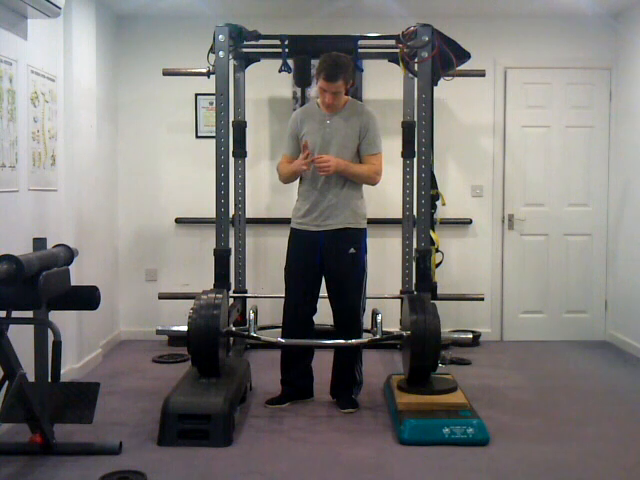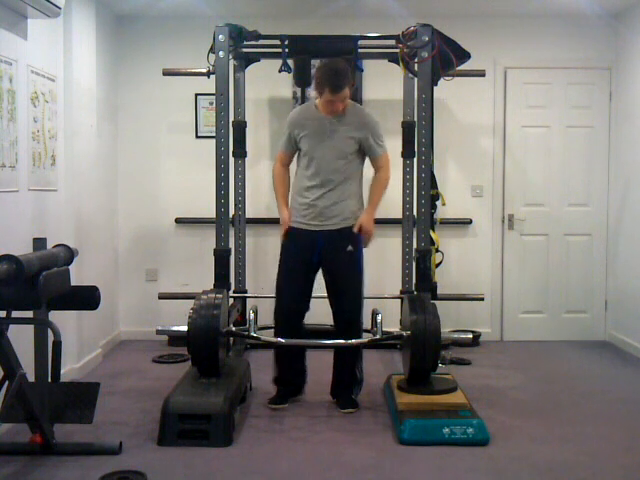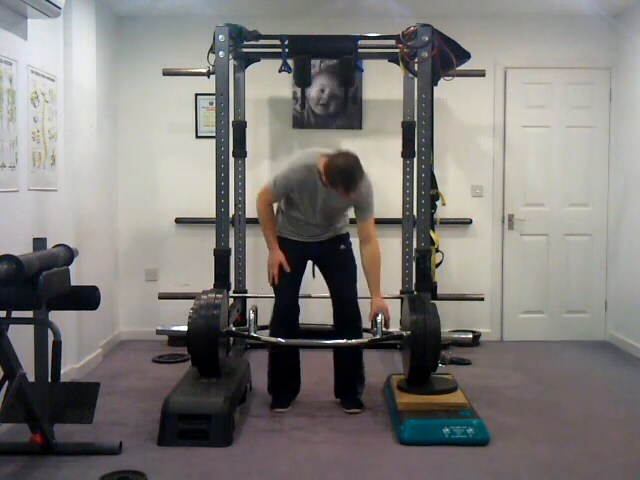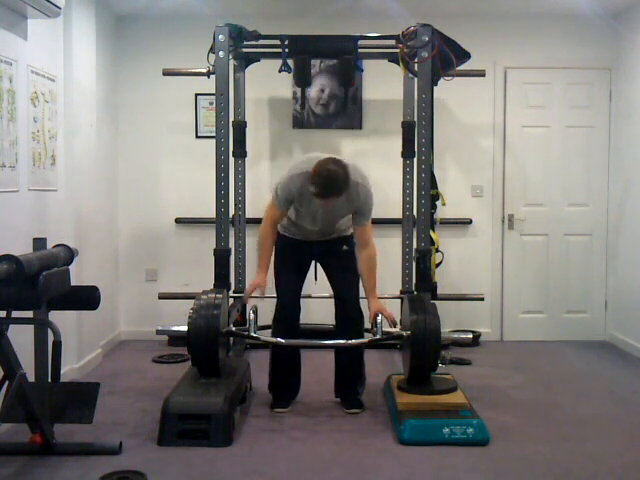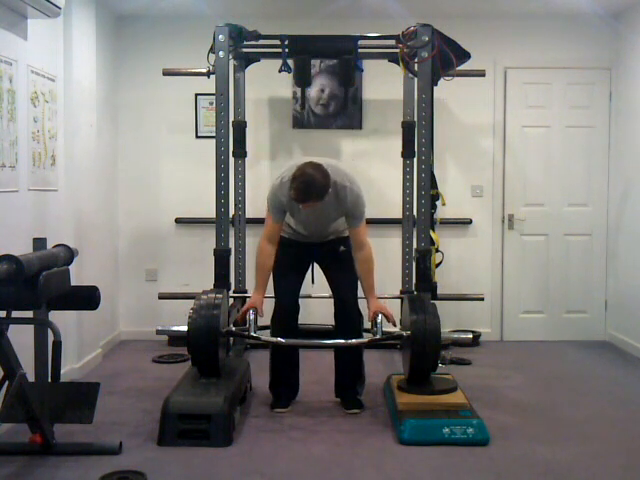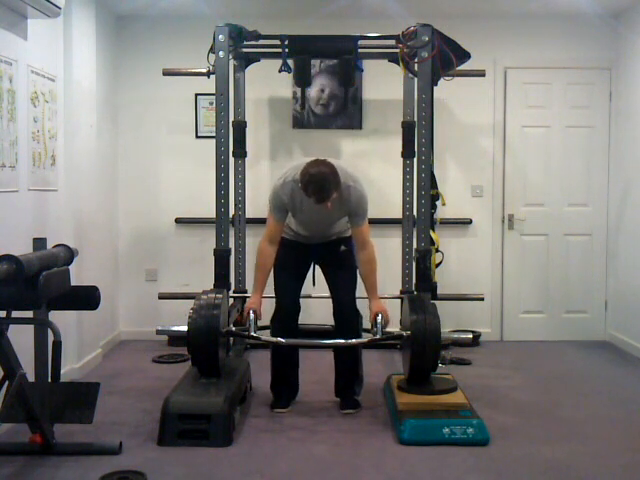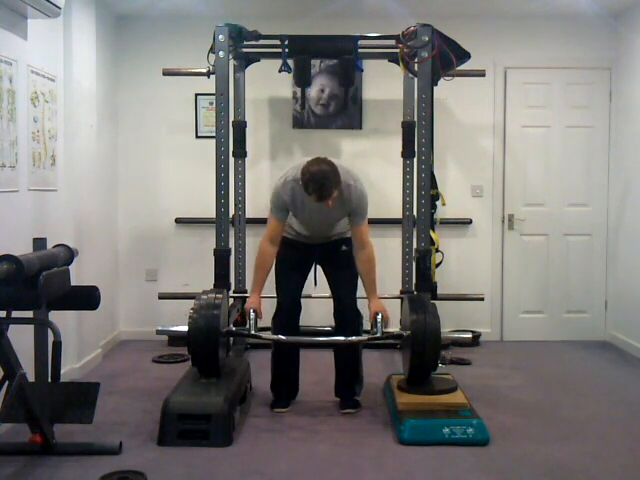
dt=0.7s
person 1, frame 1
left shoulder: (363, 118)
right shoulder: (301, 117)
left elbow: (374, 172)
right elbow: (283, 172)
left wrist: (340, 164)
right wrist: (298, 165)
left hip: (347, 230)
right hip: (304, 228)
left knee: (348, 315)
right knee: (296, 312)
left ankle: (346, 388)
right ankle: (295, 385)
person 1, frame 2
left shoulder: (364, 121)
right shoulder: (298, 118)
left elbow: (382, 169)
right elbow: (281, 164)
left wrist: (369, 211)
right wrist: (283, 208)
left hip: (344, 230)
right hip: (300, 228)
left knee: (347, 314)
right knee: (287, 309)
left ankle: (346, 390)
right ankle: (288, 383)
person 1, frame 3
left shoulder: (362, 184)
right shoulder: (298, 171)
left elbow: (368, 240)
right elbow: (264, 200)
left wrist: (376, 295)
right wrist: (273, 249)
left hip: (334, 238)
right hip: (290, 238)
left knee: (348, 308)
right knee: (285, 310)
left ankle: (349, 390)
right ankle: (282, 390)
person 1, frame 4
left shoulder: (361, 189)
right shoulder: (294, 179)
left elbow: (365, 246)
right elbow: (270, 224)
left wrist: (372, 297)
right wrist: (261, 272)
left hip: (338, 239)
right hip: (292, 238)
left knee: (349, 308)
right knee: (286, 309)
left ankle: (350, 391)
right ankle: (282, 391)
person 1, frame 5
left shoulder: (349, 191)
right shoulder: (281, 188)
left elbow: (360, 246)
right elbow: (269, 242)
left wrist: (372, 298)
right wrist: (258, 293)
left hip: (336, 240)
right hip: (292, 240)
left knee: (348, 307)
right knee: (285, 308)
left ankle: (350, 392)
right ankle: (282, 391)
person 1, frame 6
left shoulder: (354, 191)
right shoulder: (284, 188)
left elbow: (363, 247)
right elbow: (270, 242)
left wrist: (374, 299)
right wrist: (257, 294)
left hip: (337, 241)
right hip: (293, 241)
left knee: (346, 310)
right knee: (285, 310)
left ankle: (348, 391)
right ankle: (283, 392)
person 1, frame 7
left shoulder: (354, 190)
right shoulder: (285, 188)
left elbow: (362, 247)
right elbow: (270, 242)
left wrist: (373, 297)
right wrist: (255, 293)
left hip: (338, 241)
right hip: (295, 241)
left knee: (347, 311)
right knee: (286, 310)
left ankle: (348, 392)
right ankle: (283, 392)
